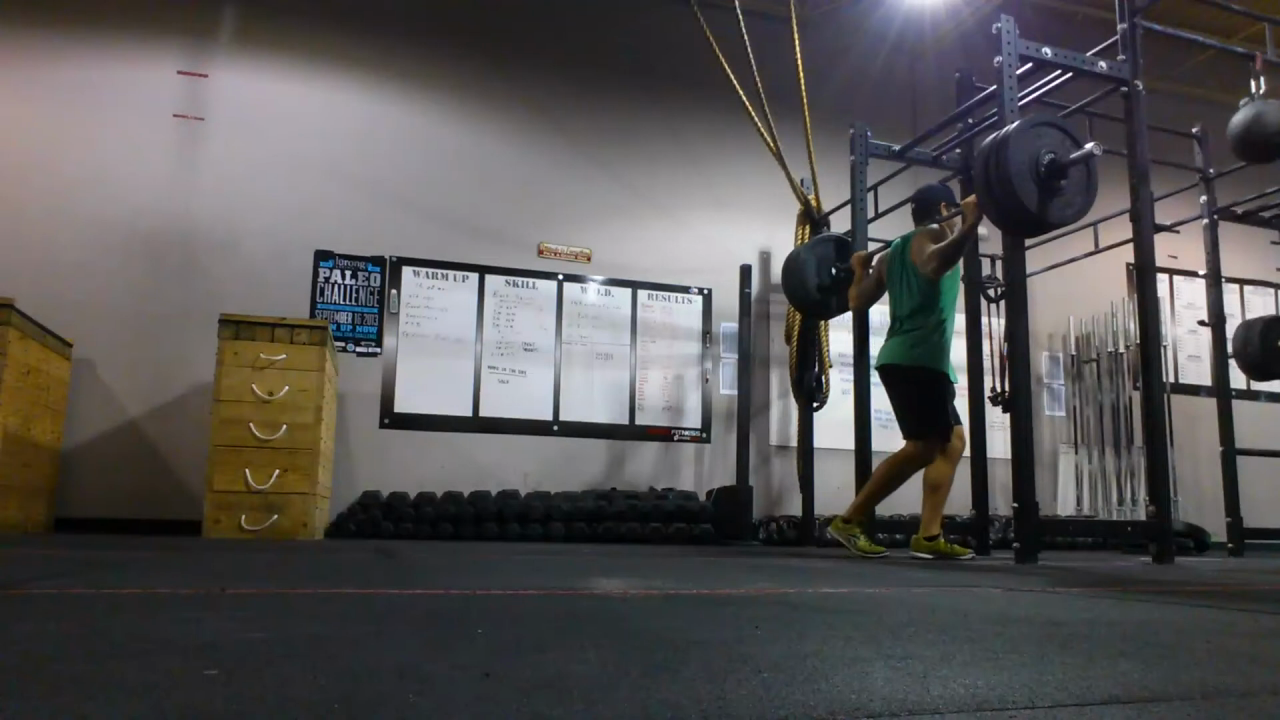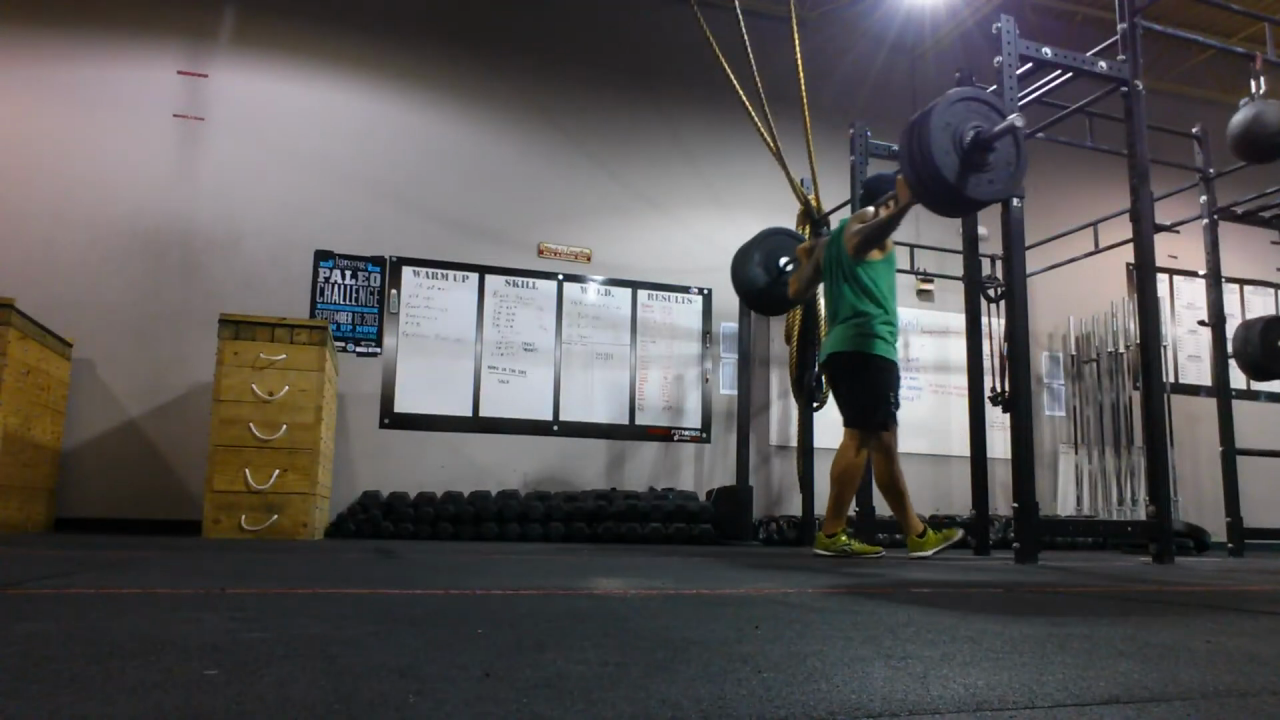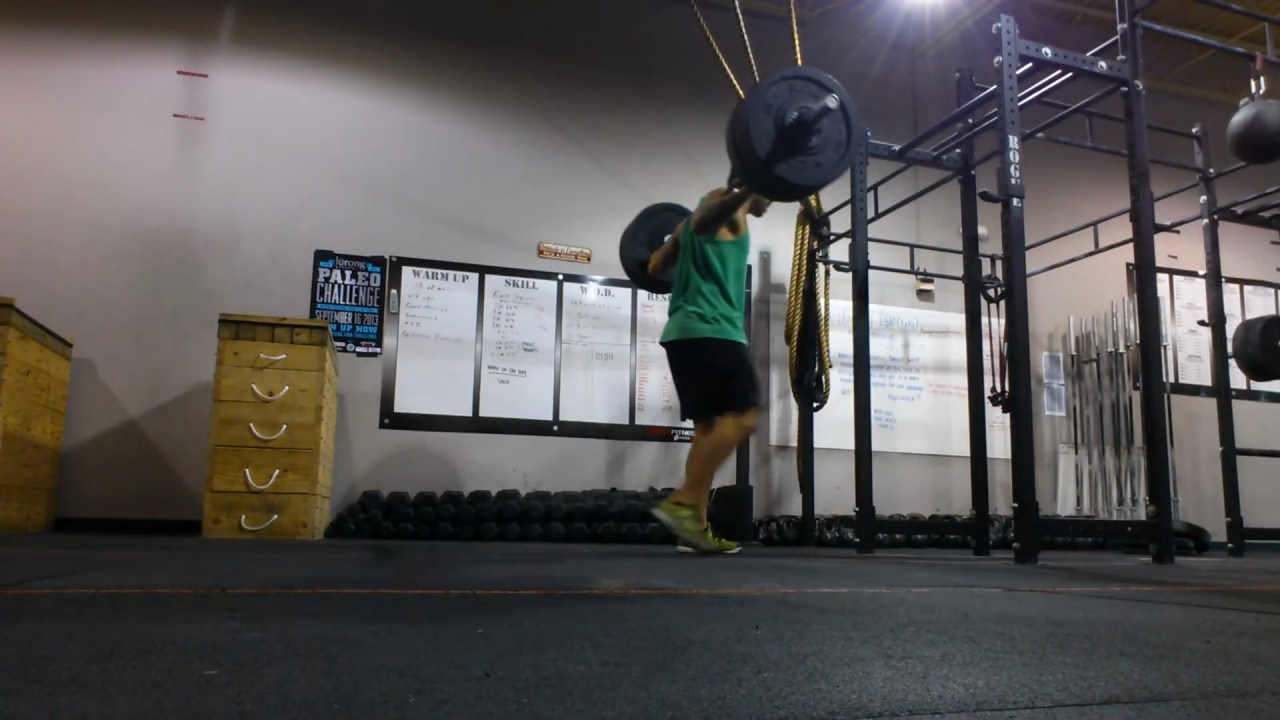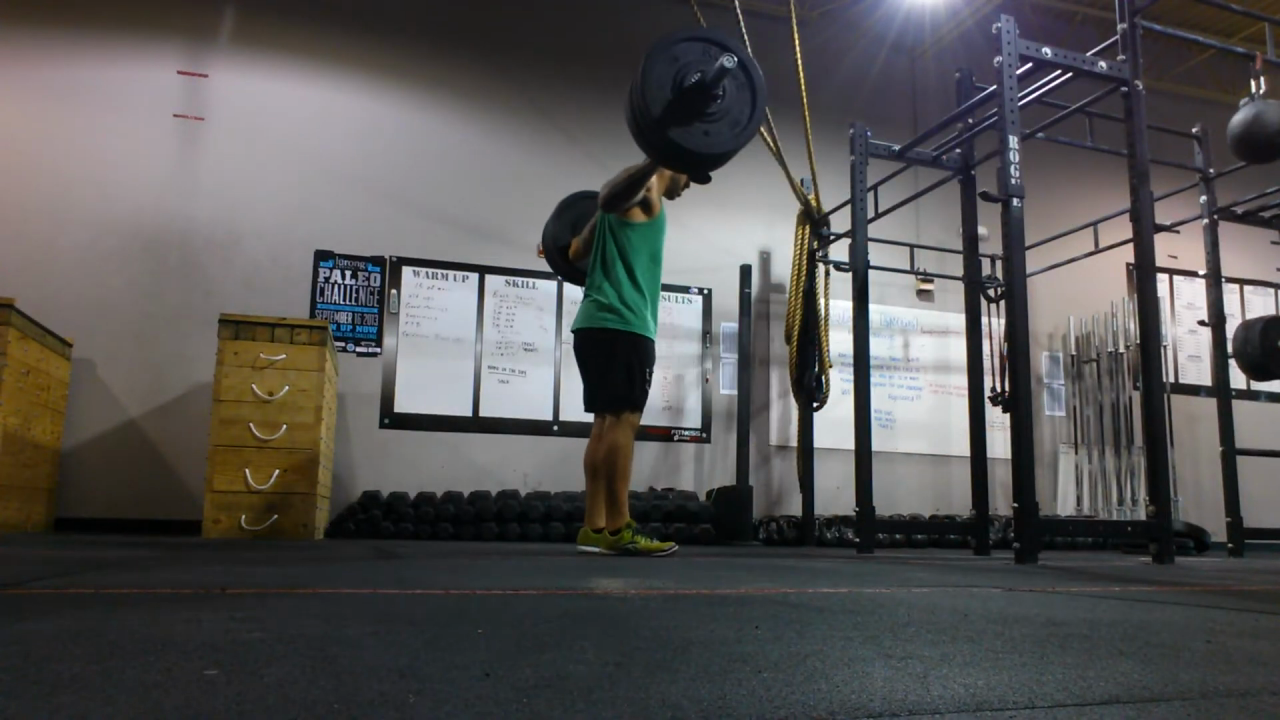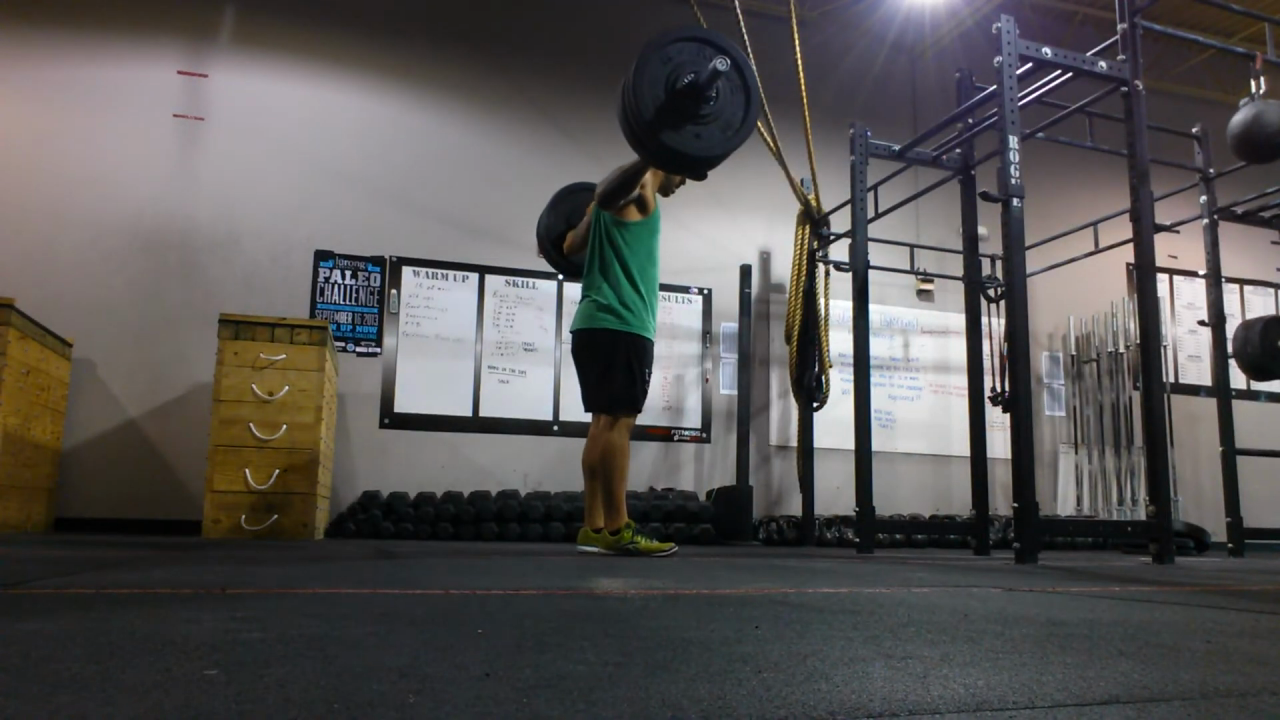
dt=1s
person 1, frame 1
left shoulder: (893, 252)
right shoulder: (936, 232)
left elbow: (858, 301)
right elbow: (934, 264)
left wrist: (860, 269)
right wrist: (971, 223)
left hip: (903, 358)
right hip: (919, 358)
left knee: (952, 442)
right knee: (922, 448)
left ankle: (929, 536)
right ankle: (850, 520)
person 1, frame 2
left shoulder: (827, 241)
right shoulder: (867, 219)
left elbow: (796, 291)
right elbow: (858, 242)
left wrist: (805, 261)
right wrist: (905, 204)
left hip: (838, 348)
right hip: (865, 345)
left knee: (881, 440)
right knee: (864, 437)
left ankle: (918, 533)
right ankle: (832, 533)
person 1, frame 3
left shoulder: (709, 216)
right shoulder: (726, 203)
left elbow: (656, 266)
right elbow: (706, 216)
left wrist: (677, 235)
left hip: (687, 330)
right hip: (711, 329)
left knee: (717, 426)
right knee: (741, 419)
left ankle: (696, 527)
right ankle: (680, 504)
person 1, frame 4
left shoulder: (630, 197)
right shoulder: (645, 186)
left elbow: (577, 252)
right elbow: (609, 196)
left wrist: (594, 226)
right wrist: (657, 159)
left hip: (599, 323)
right hip: (621, 324)
left knee: (609, 422)
right knee: (623, 420)
left ankle: (595, 528)
right ankle: (619, 530)
person 1, frame 5
left shoulder: (625, 193)
right shoulder: (639, 184)
left elbow: (571, 246)
right elbow: (606, 193)
left wrist: (589, 216)
left hip: (599, 322)
right hip: (619, 324)
left knee: (605, 422)
right knee: (617, 421)
left ankle: (594, 528)
right ankle: (617, 531)
